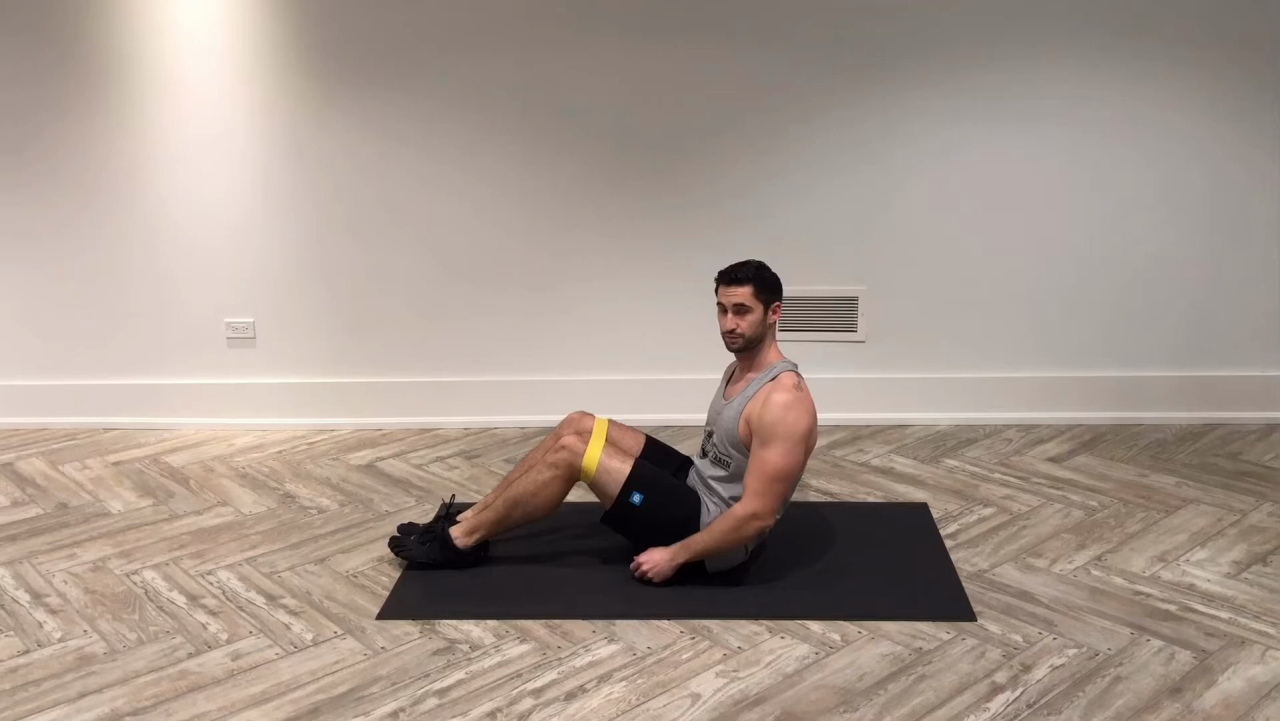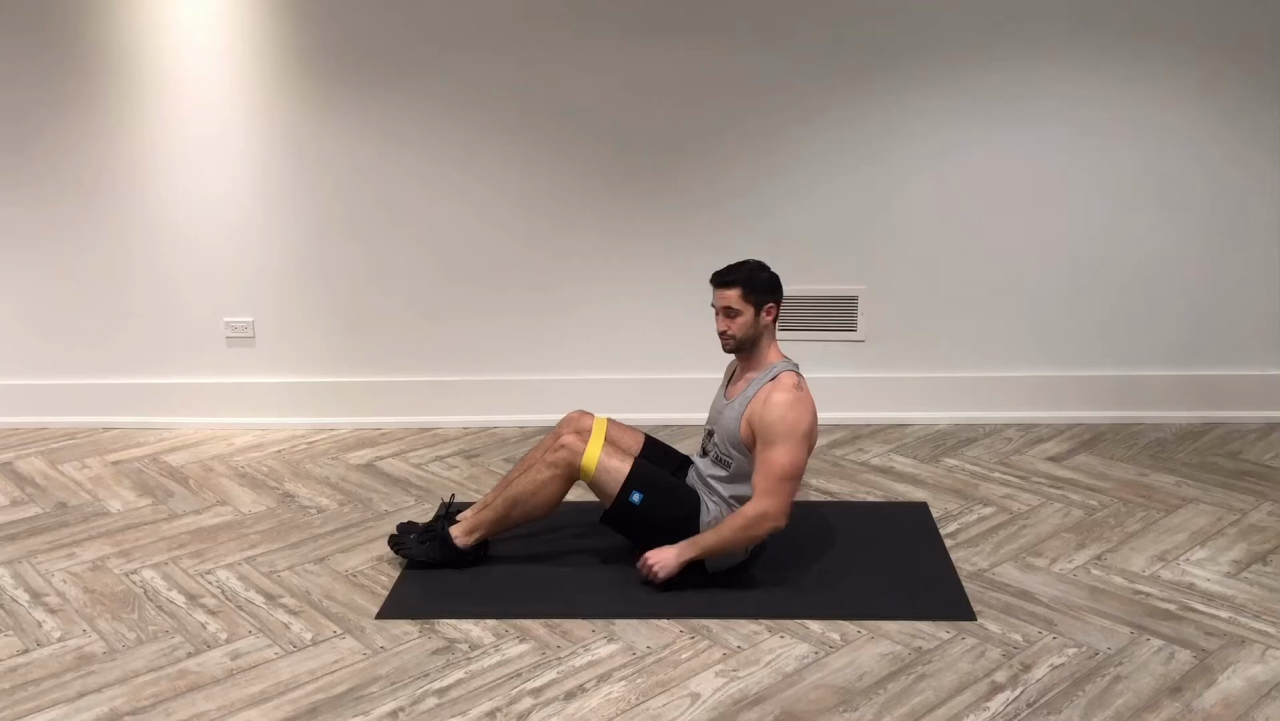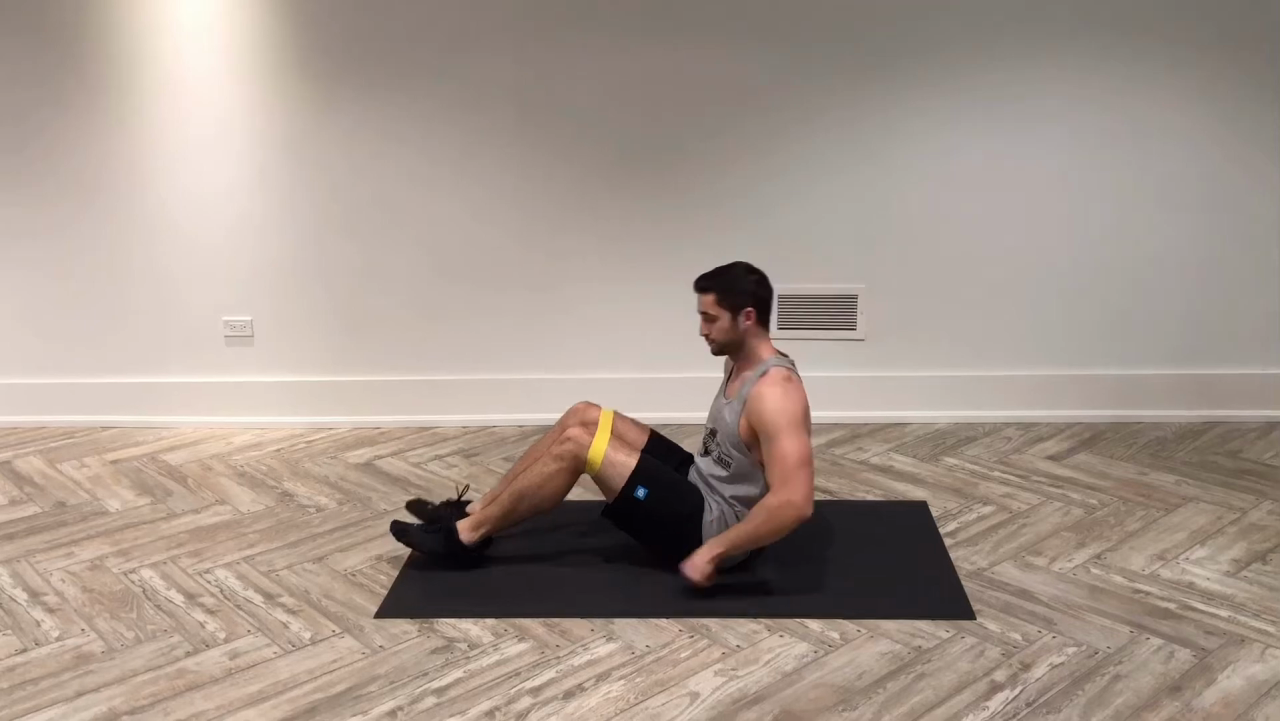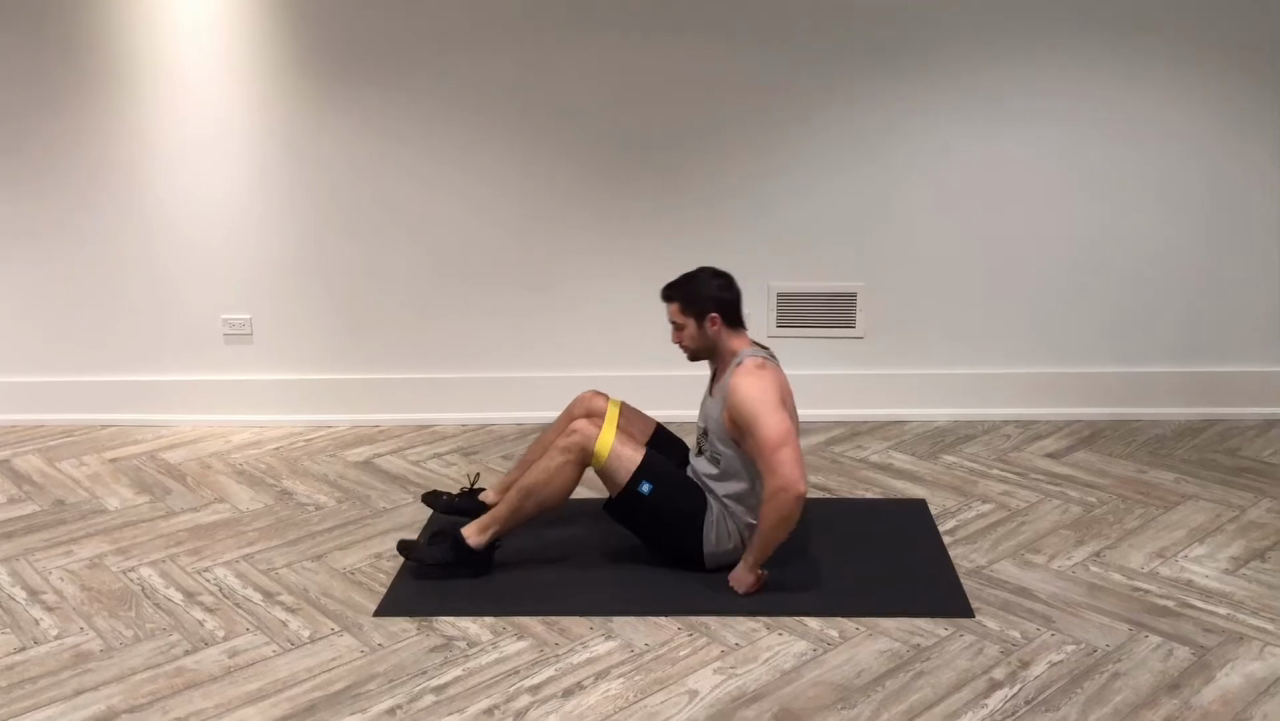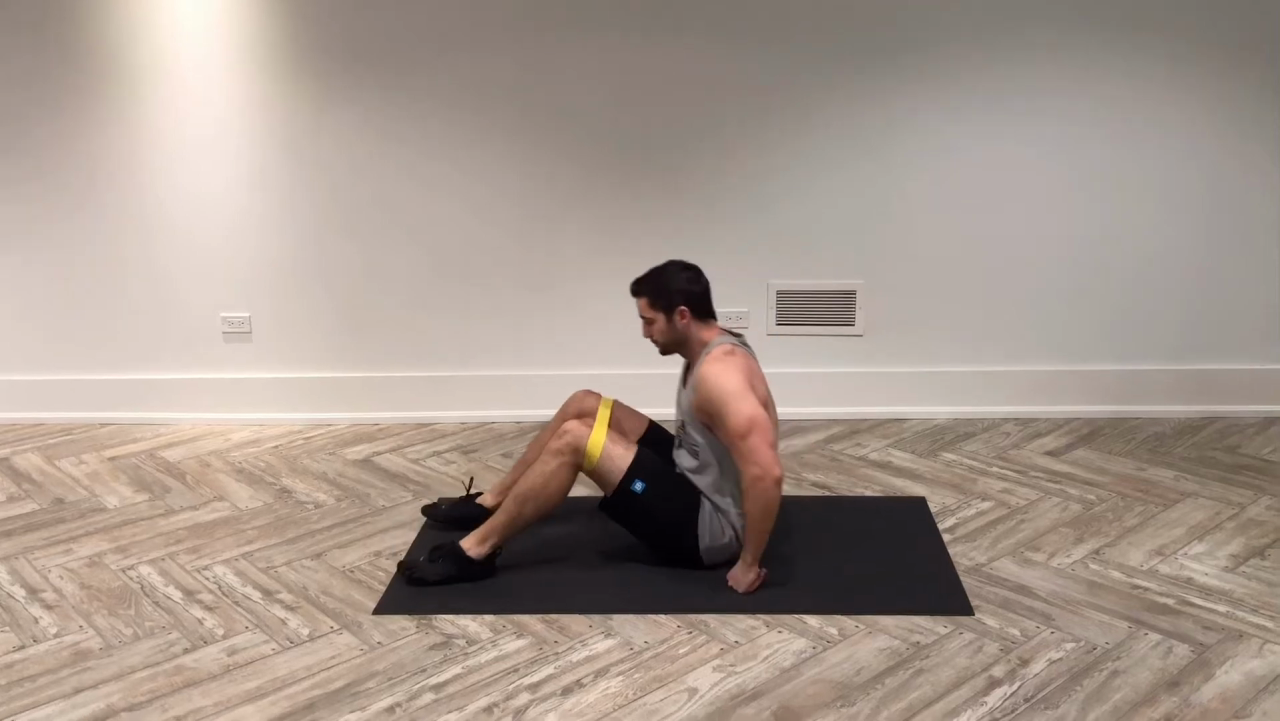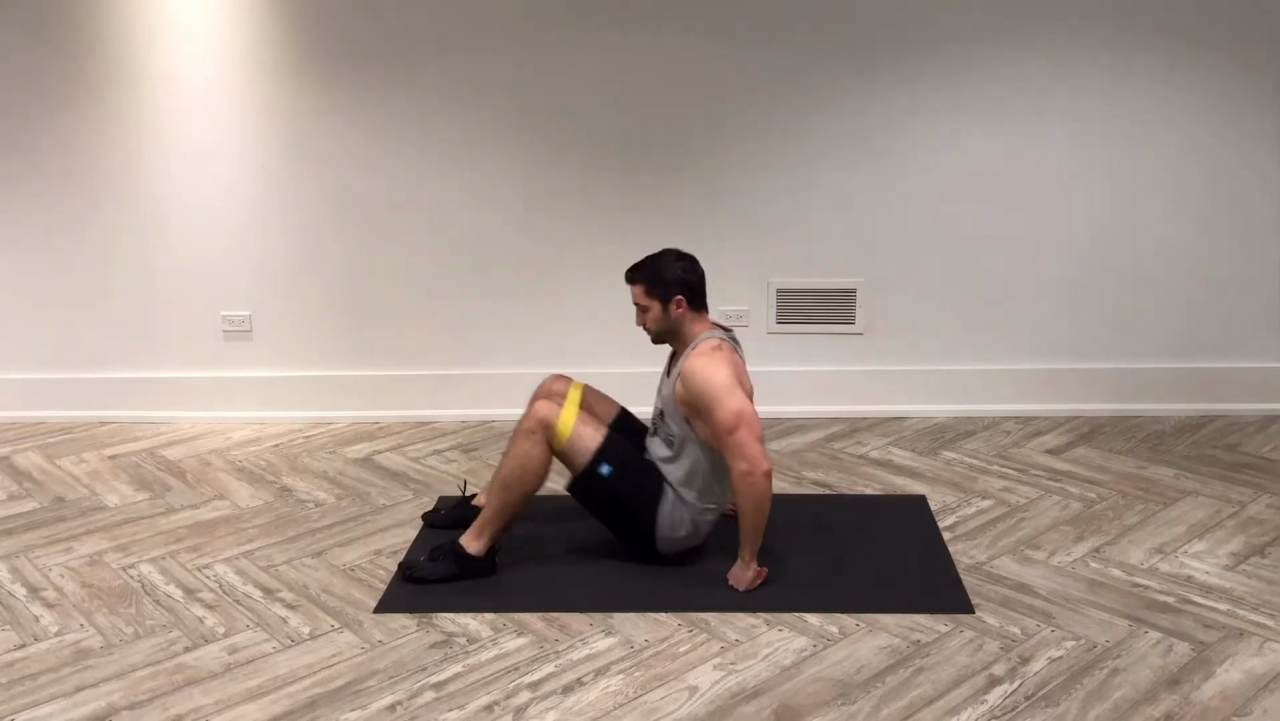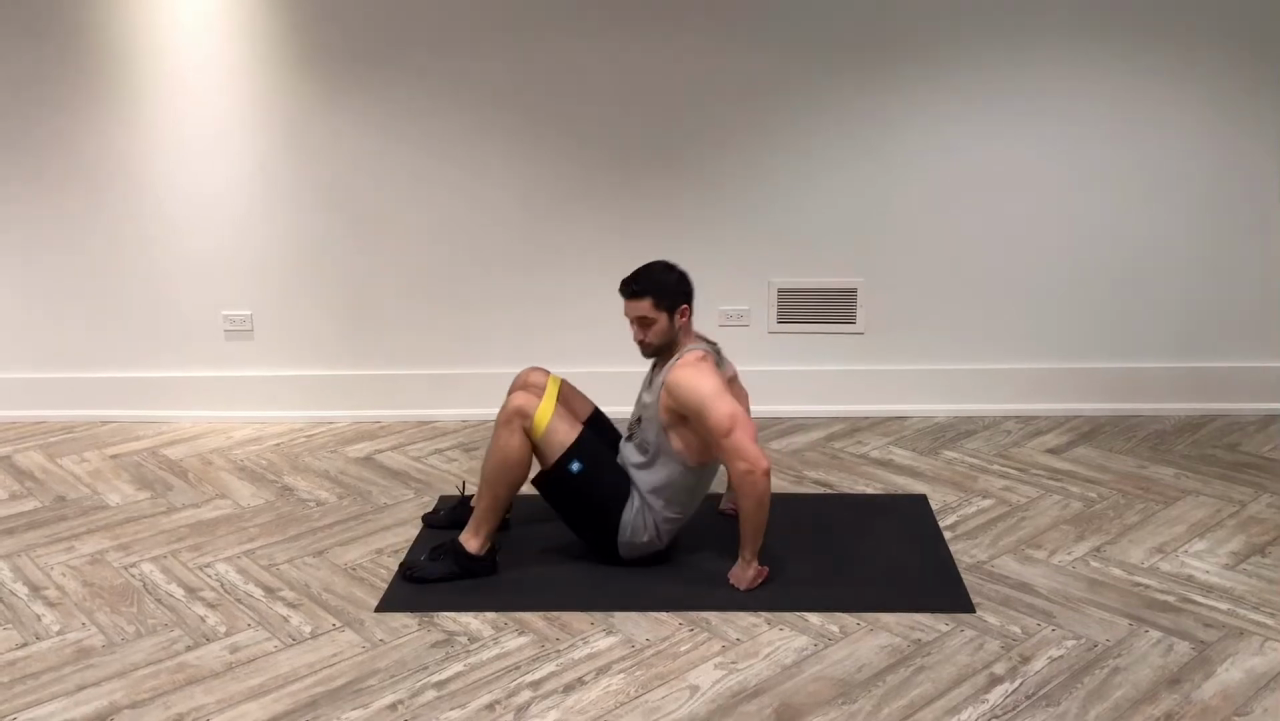
dt=0.2s
person 1, frame 1
left shoulder: (782, 400)
right shoulder: (741, 368)
left elbow: (758, 514)
left wrist: (673, 555)
left hip: (712, 539)
right hip: (698, 487)
left knee: (571, 452)
right knee: (578, 426)
left ankle: (463, 541)
right ankle: (470, 518)
person 1, frame 2
left shoulder: (782, 398)
right shoulder: (742, 366)
left elbow: (769, 513)
left wrist: (679, 553)
left hip: (710, 525)
right hip: (698, 486)
left knee: (570, 450)
right knee: (577, 425)
left ankle: (461, 541)
right ankle: (469, 518)
person 1, frame 3
left shoulder: (773, 391)
right shoulder: (744, 364)
left elbow: (794, 502)
left wrist: (713, 553)
left hip: (711, 527)
right hip: (699, 485)
left knee: (576, 442)
right knee: (584, 416)
left ankle: (467, 537)
right ankle: (478, 509)
person 1, frame 4
left shoulder: (749, 383)
right shoulder: (735, 359)
left elbow: (790, 487)
left wrist: (750, 565)
left hip: (716, 530)
right hip: (701, 484)
left knee: (580, 438)
right knee: (590, 405)
left ankle: (473, 544)
right ankle: (491, 499)
person 1, frame 5
left shoulder: (719, 371)
right shoulder: (716, 347)
left elbow: (766, 473)
left wrist: (748, 564)
right wrist: (737, 499)
left hip: (708, 529)
left knee: (571, 439)
right knee: (583, 405)
left ankle: (475, 552)
right ankle: (491, 503)
person 1, frame 6
left shoulder: (705, 365)
right shoulder: (707, 340)
left elbow: (755, 467)
right elbow: (739, 424)
left wrist: (747, 562)
right wrist: (734, 498)
left hip: (668, 520)
left knee: (542, 416)
right knee: (557, 390)
left ankle: (474, 550)
right ankle: (487, 503)
person 1, frame 7
left shoulder: (690, 376)
right shoulder: (700, 353)
left elbow: (754, 466)
right elbow: (740, 419)
left wrist: (747, 561)
right wrist: (738, 499)
left hip: (632, 524)
left knee: (521, 407)
right knee: (532, 381)
left ankle: (473, 549)
right ankle: (484, 505)
